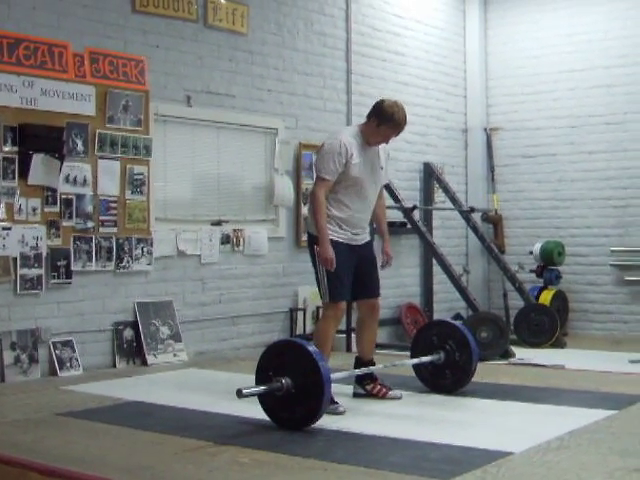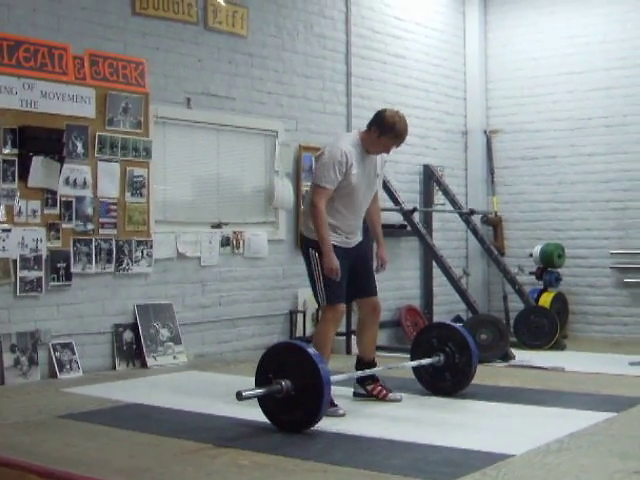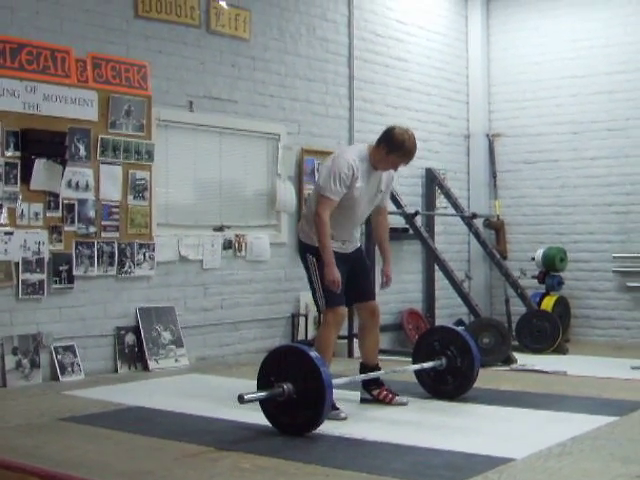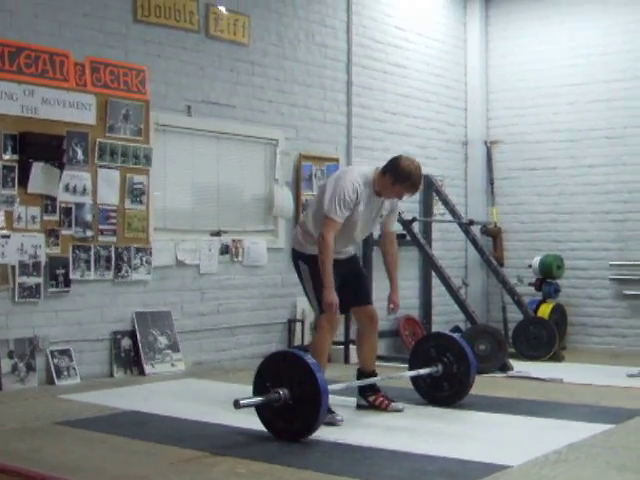
dt=0.2s
person 1, frame 1
left shoulder: (380, 151)
right shoulder: (340, 144)
right elbow: (318, 194)
left wrist: (385, 239)
right wrist: (324, 242)
left hip: (360, 239)
right hip: (332, 239)
left knee: (371, 307)
right knee: (335, 307)
left ankle: (365, 378)
person 1, frame 2
left shoulder: (377, 157)
right shoulder: (339, 152)
right elbow: (317, 203)
left wrist: (380, 244)
right wrist: (327, 252)
left hip: (353, 241)
right hip: (322, 240)
left knee: (371, 307)
right knee: (334, 310)
left ankle: (366, 380)
person 1, frame 3
left shoulder: (386, 173)
right shoulder: (346, 163)
left elbow: (380, 216)
right elbow: (321, 213)
left wrist: (386, 262)
right wrist: (329, 264)
left hip: (350, 246)
right hip: (318, 244)
left knee: (370, 311)
right knee: (335, 313)
left ankle: (371, 385)
person 1, frame 4
left shoulder: (389, 198)
right shoulder: (350, 183)
left elbow: (389, 240)
right elbow: (325, 235)
left wrist: (394, 288)
right wrist: (328, 289)
left hip: (344, 254)
right hip: (311, 251)
left knee: (369, 316)
right knee: (330, 317)
left ankle: (368, 391)
